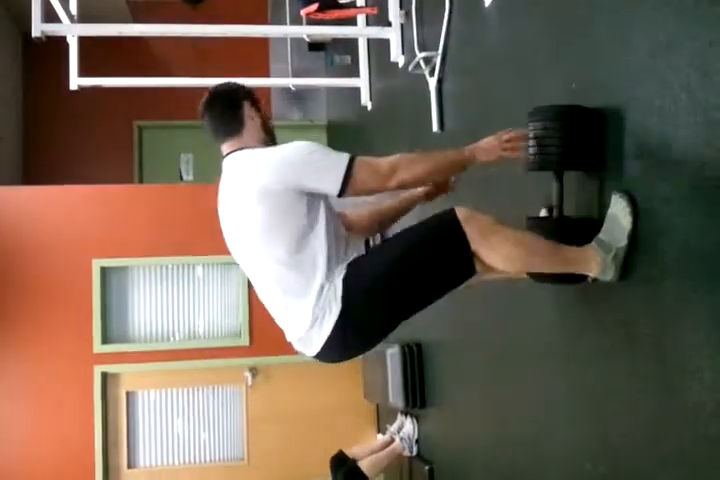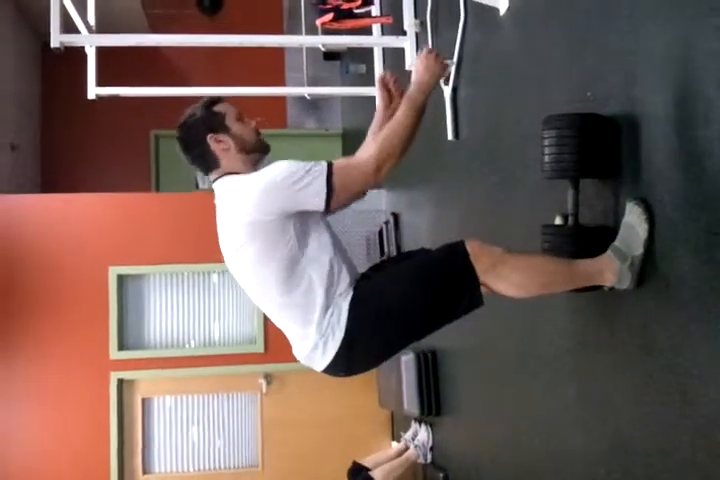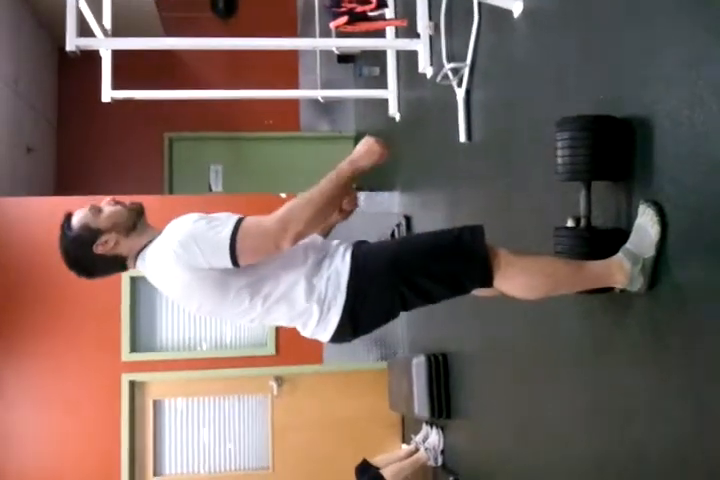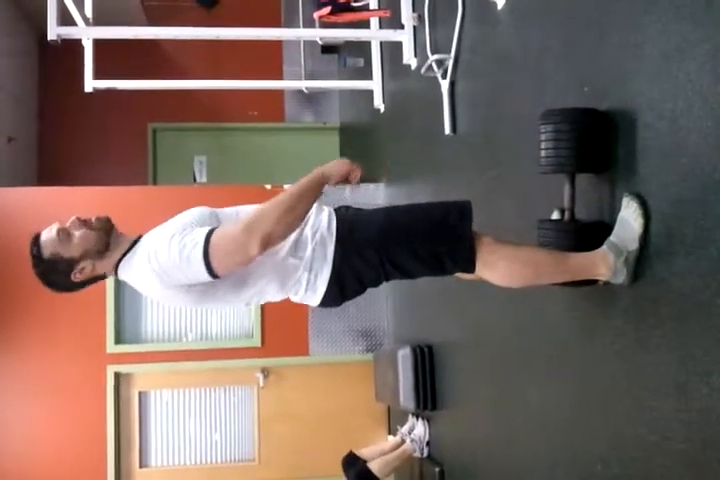
dt=1s
person 1, frame 1
left shoulder: (238, 186)
right shoulder: (282, 161)
left elbow: (348, 226)
right elbow: (388, 173)
left wrist: (419, 194)
right wrist: (473, 153)
left hip: (325, 327)
right hip: (341, 317)
left knee: (461, 255)
right knee: (469, 226)
left ankle: (563, 264)
right ankle: (595, 260)
person 1, frame 2
left shoulder: (241, 198)
right shoulder: (266, 185)
left elbow: (356, 171)
right elbow: (374, 168)
left wrist: (386, 111)
right wrist: (421, 85)
left hip: (336, 332)
right hip: (345, 334)
left knee: (468, 267)
right knee: (479, 260)
left ankle: (580, 271)
right ankle: (610, 269)
person 1, frame 3
left shoulder: (171, 263)
right shoulder: (180, 240)
right elbow: (282, 231)
left wrist: (328, 215)
right wrist: (353, 163)
left hip: (335, 305)
right hip: (349, 288)
left knee: (474, 266)
right knee: (492, 260)
left ankle: (574, 277)
right ankle: (619, 270)
person 1, frame 4
left shoulder: (150, 252)
right shoulder: (160, 262)
right elbow: (257, 240)
left wrist: (313, 189)
right wrist: (323, 173)
left hip: (328, 234)
right hip: (335, 254)
left knee: (460, 250)
right knee: (476, 249)
left ankle: (553, 267)
right ankle: (603, 262)
